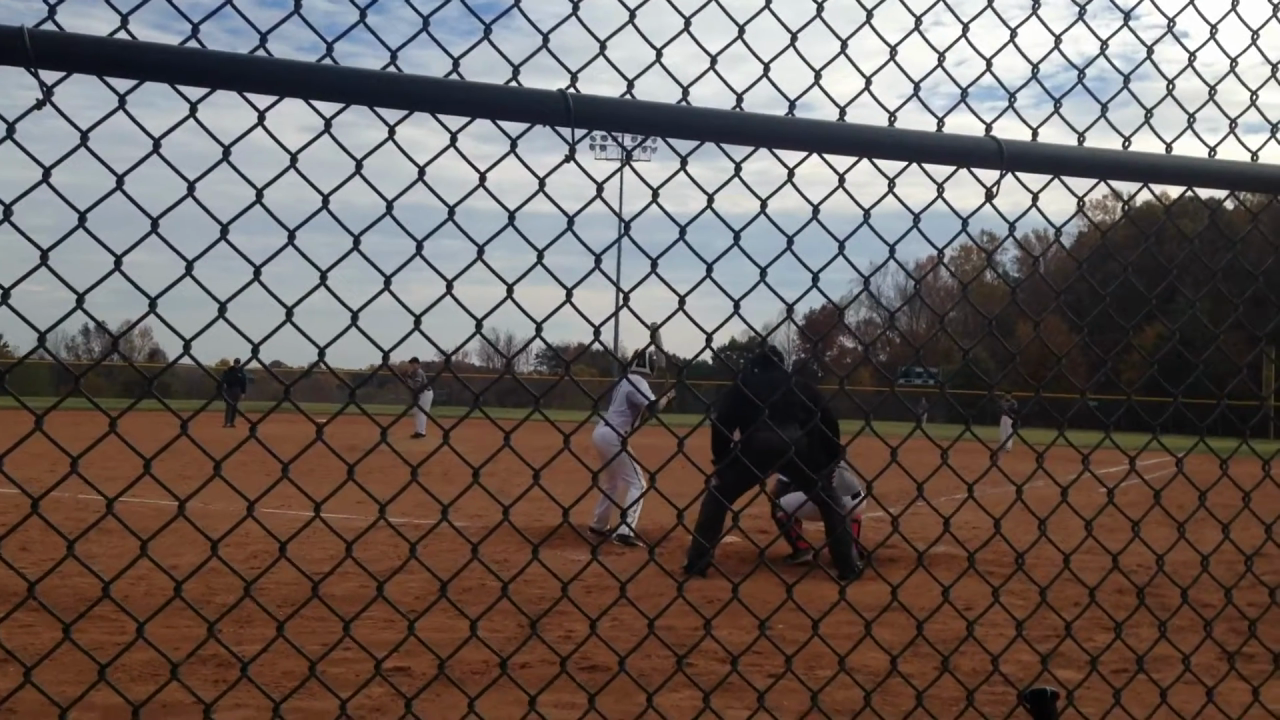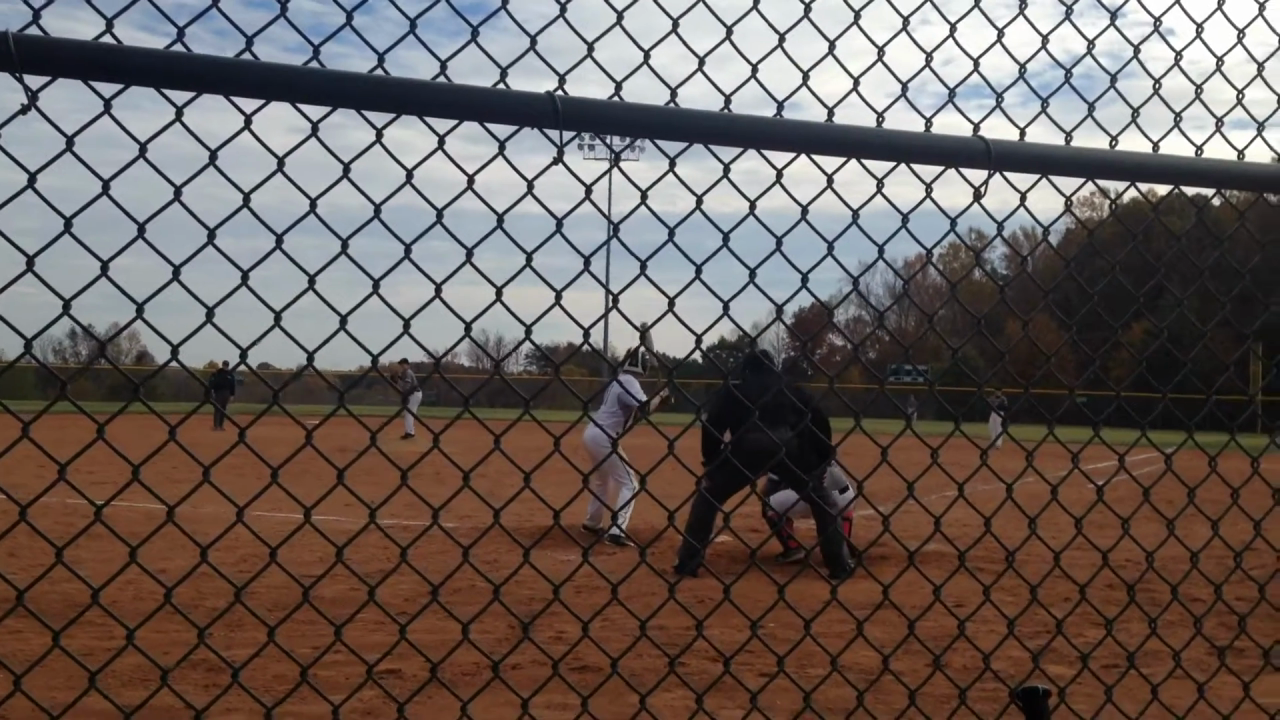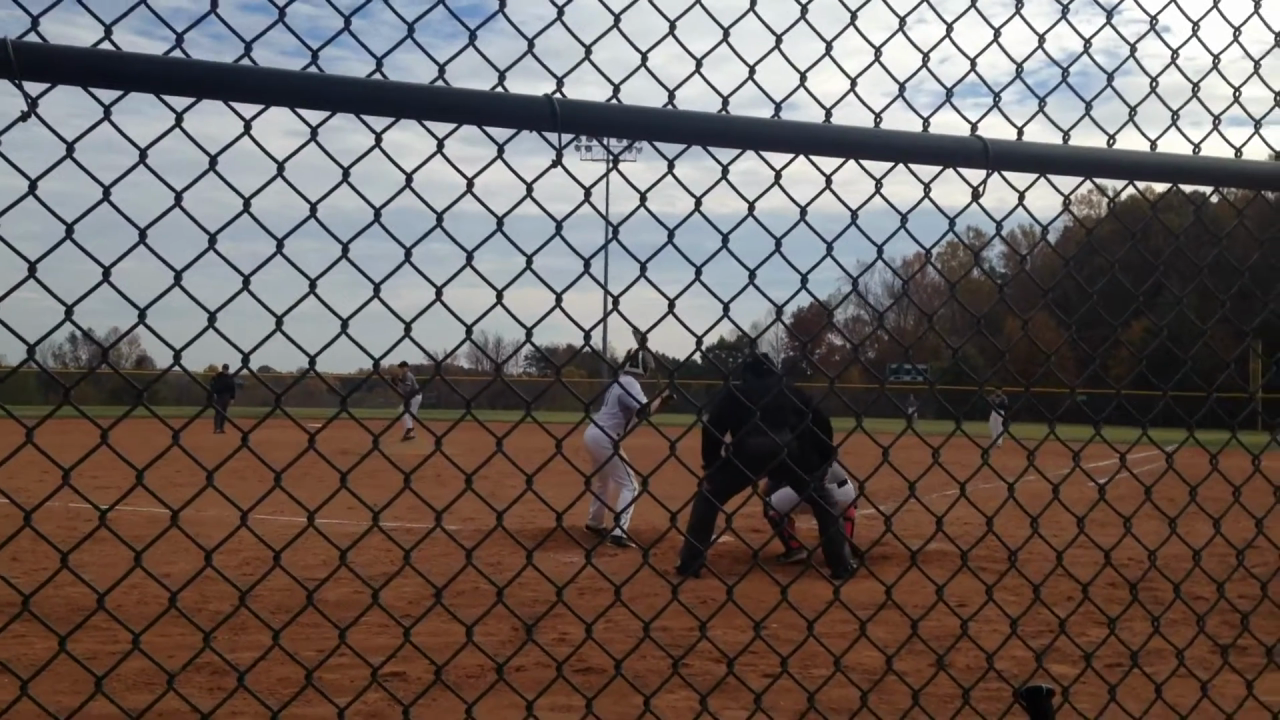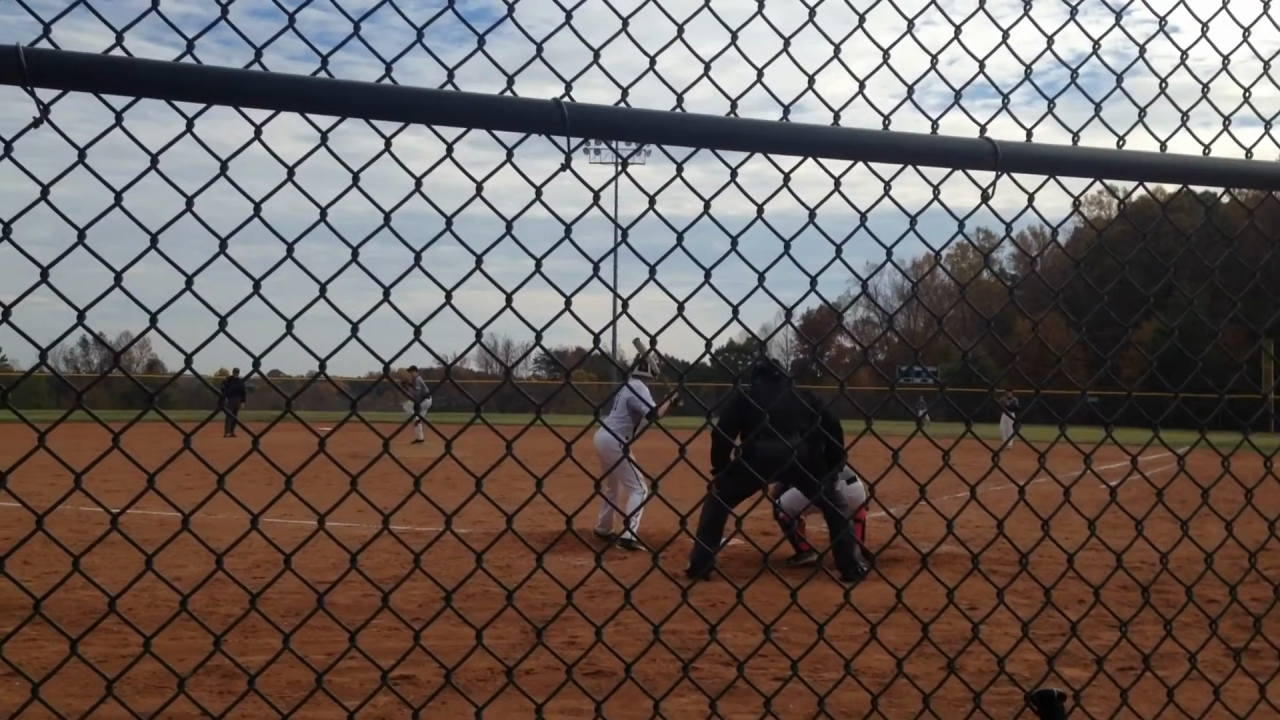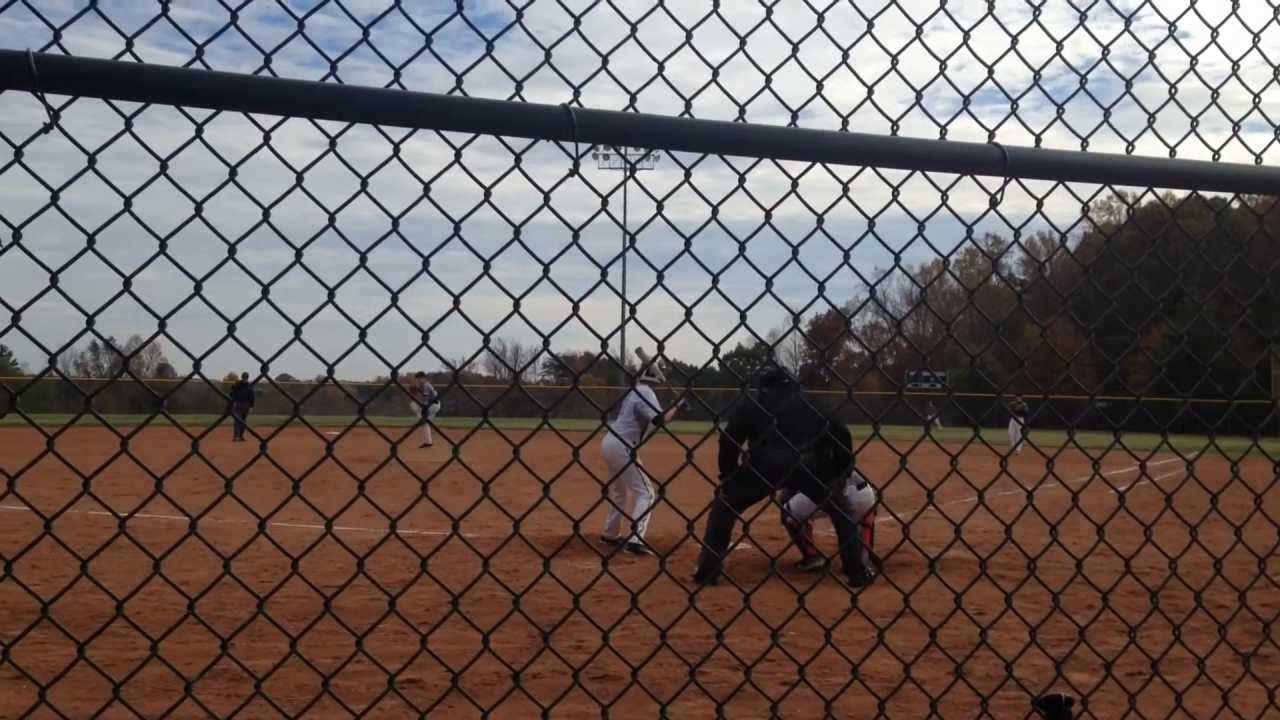
dt=0.1s
person 1, frame 1
left shoulder: (742, 387)
right shoulder: (801, 387)
left elbow: (722, 423)
right elbow: (829, 422)
left wrist: (721, 462)
right wrist: (831, 463)
left hip: (757, 446)
right hip: (799, 447)
left knee: (718, 495)
right knee: (829, 500)
left ankle: (697, 561)
right ankle: (849, 565)
person 1, frame 2
left shoulder: (732, 390)
right shoulder: (792, 389)
left elbow: (712, 425)
right elbow: (820, 423)
left wrist: (711, 465)
right wrist: (822, 463)
left hip: (747, 448)
right hip: (789, 448)
left knee: (708, 496)
right knee: (822, 500)
left ankle: (687, 561)
right ankle: (840, 564)
person 1, frame 3
left shoulder: (734, 392)
right shoulder: (793, 392)
left elbow: (712, 428)
right elbow: (822, 425)
left wrist: (710, 468)
right wrist: (823, 467)
left hip: (749, 451)
right hip: (791, 452)
left knee: (708, 496)
right knee: (823, 501)
left ankle: (690, 562)
right ankle: (842, 564)
person 1, frame 4
left shoulder: (743, 396)
right shoulder: (803, 396)
left elbow: (722, 432)
right elbow: (833, 428)
left wrist: (720, 472)
right wrist: (833, 469)
left hip: (758, 456)
right hip: (801, 456)
left knee: (718, 499)
right knee: (835, 504)
left ankle: (699, 565)
right ankle: (852, 567)
person 1, frame 5
left shoulder: (753, 405)
right shoulder: (811, 404)
left elbow: (729, 438)
right elbow: (840, 435)
left wrist: (727, 478)
right wrist: (841, 476)
left hip: (766, 464)
right hip: (809, 464)
left knee: (725, 505)
right knee: (842, 510)
left ankle: (707, 569)
right ankle: (860, 572)
person 2, frame 1
left shoulder: (625, 381)
right shoulder: (638, 382)
left elbow: (642, 412)
right elbow: (653, 408)
left wrist: (663, 400)
right wrist: (667, 396)
left hip: (602, 433)
right hip: (613, 437)
left knee: (611, 482)
right knee: (637, 483)
left ankle: (599, 525)
right ankle: (625, 532)
person 2, frame 2
left shoulder: (618, 380)
right shoulder: (629, 382)
left elbow: (635, 412)
right elbow: (645, 409)
left wrist: (656, 399)
right wrist: (660, 395)
left hip: (593, 433)
right hip: (604, 438)
left knee: (601, 481)
right knee: (629, 484)
left ankle: (592, 523)
right ankle: (616, 532)
person 2, frame 3
left shoulder: (619, 381)
right shoulder: (630, 383)
left elbow: (637, 413)
right elbow: (645, 412)
left wrist: (660, 401)
right wrist: (661, 397)
left hip: (593, 434)
right hip: (605, 438)
left knee: (603, 481)
right knee: (629, 485)
left ankle: (595, 523)
right ankle: (618, 533)
person 2, frame 4
left shoulder: (628, 385)
right shoulder: (638, 387)
left elbow: (647, 415)
right elbow: (653, 415)
left wrist: (669, 404)
right wrist: (669, 401)
left hip: (603, 437)
right hip: (614, 442)
left knee: (612, 486)
right knee: (638, 488)
left ankle: (603, 528)
right ankle: (628, 536)
person 2, frame 5
left shoulder: (635, 390)
right shoulder: (646, 392)
left elbow: (655, 420)
right elbow: (659, 421)
left wrist: (676, 409)
right wrist: (676, 407)
left hip: (611, 443)
right hip: (622, 447)
left knee: (620, 491)
right knee: (645, 493)
left ankle: (610, 534)
right ankle: (635, 540)
